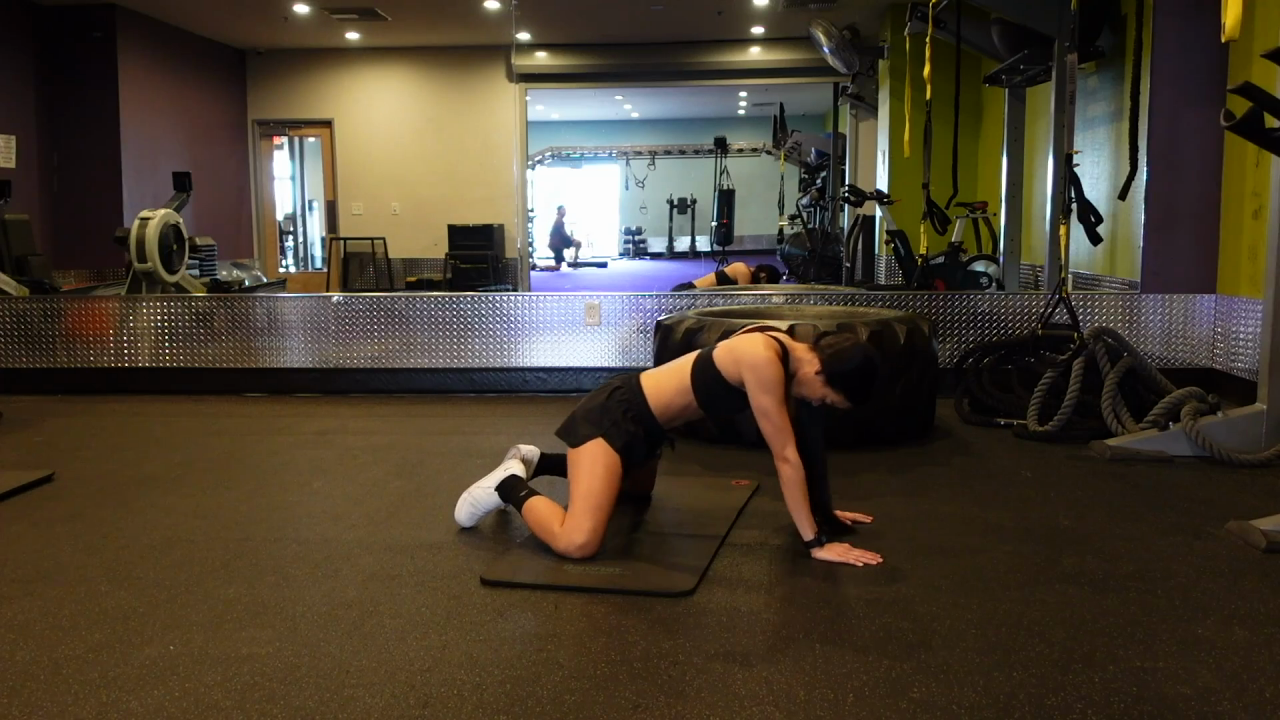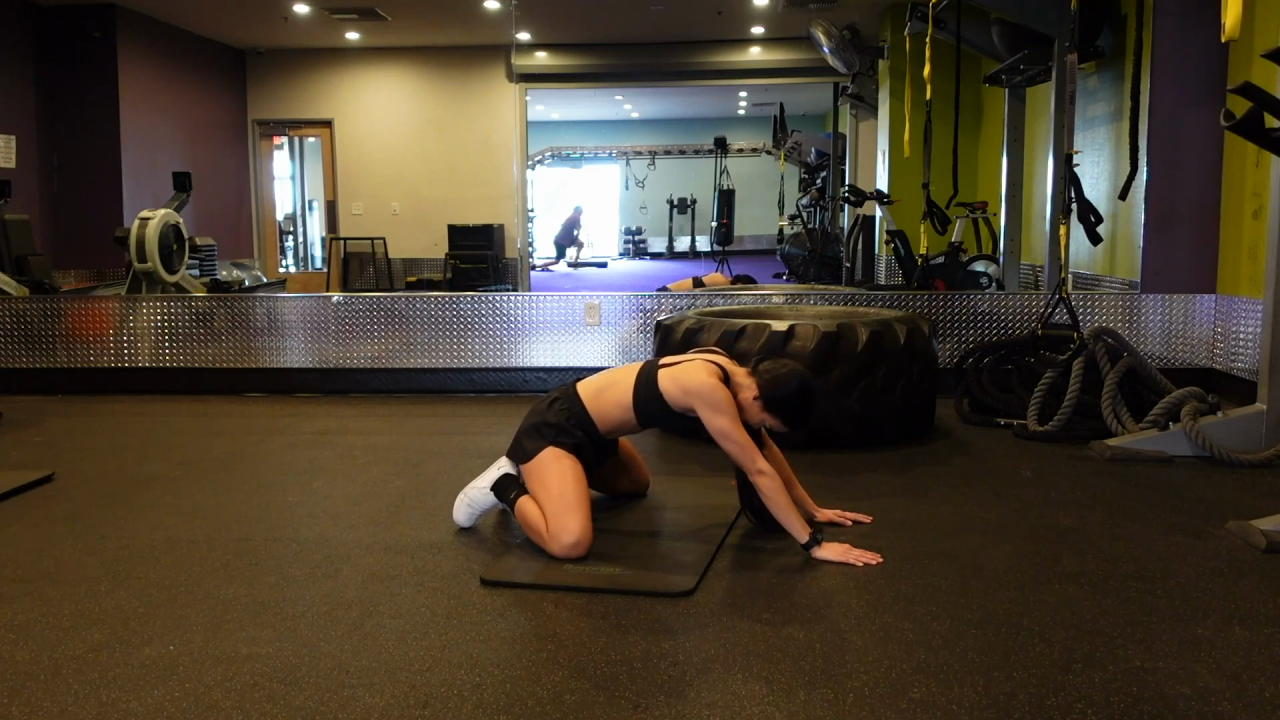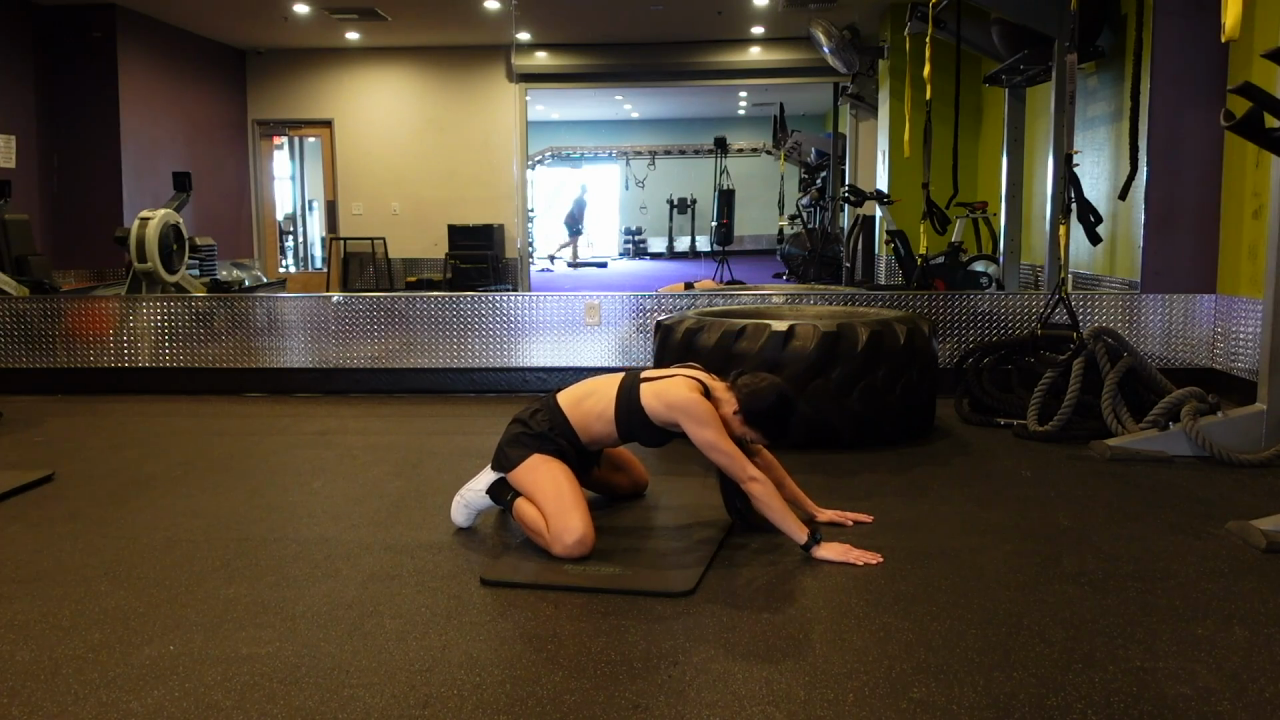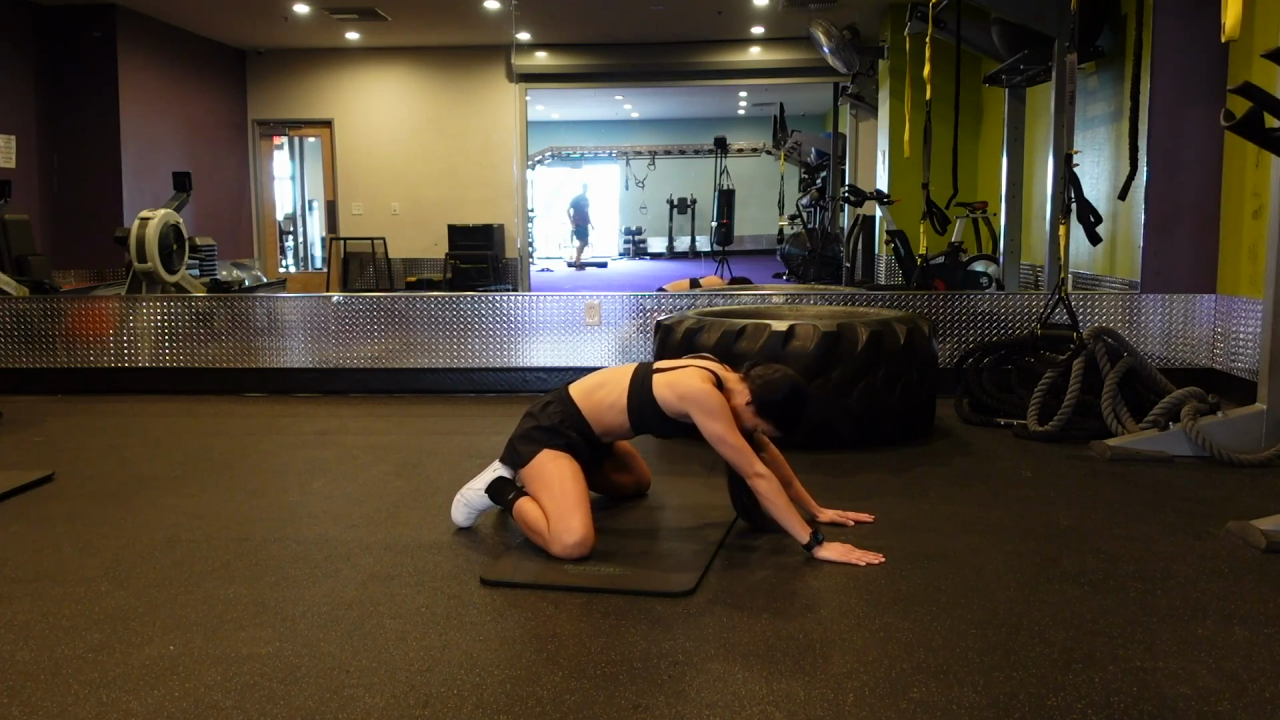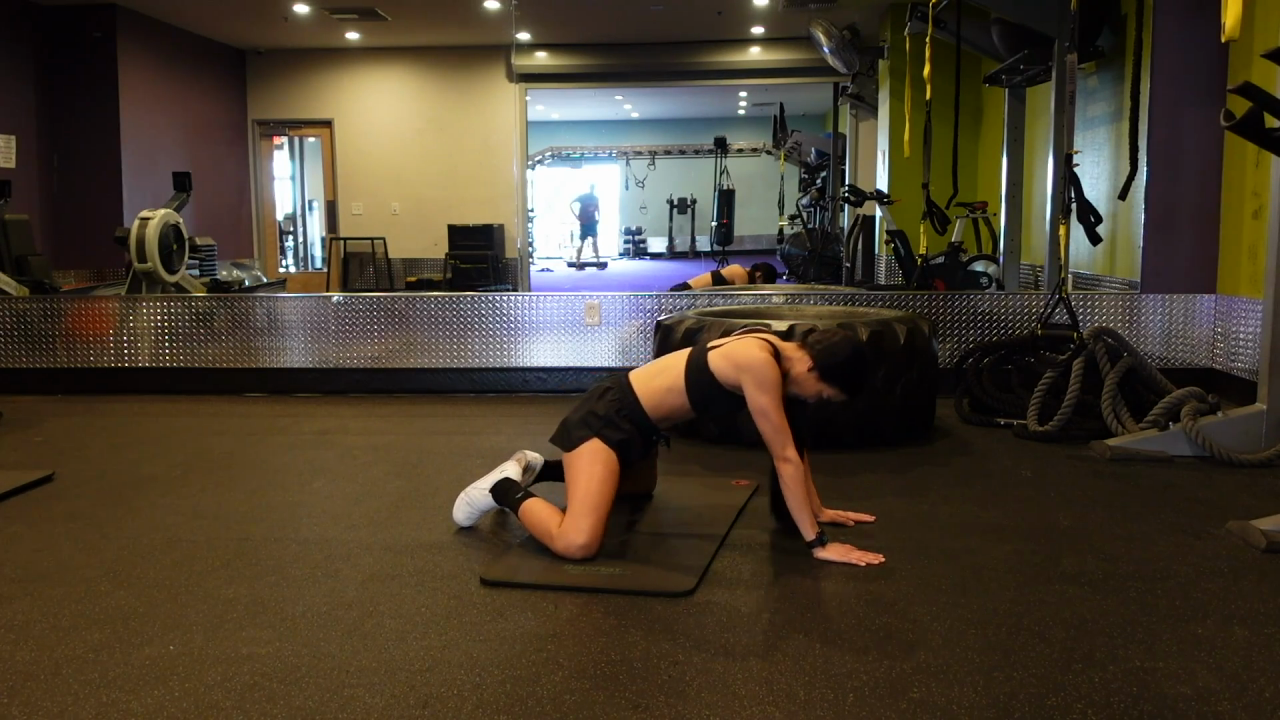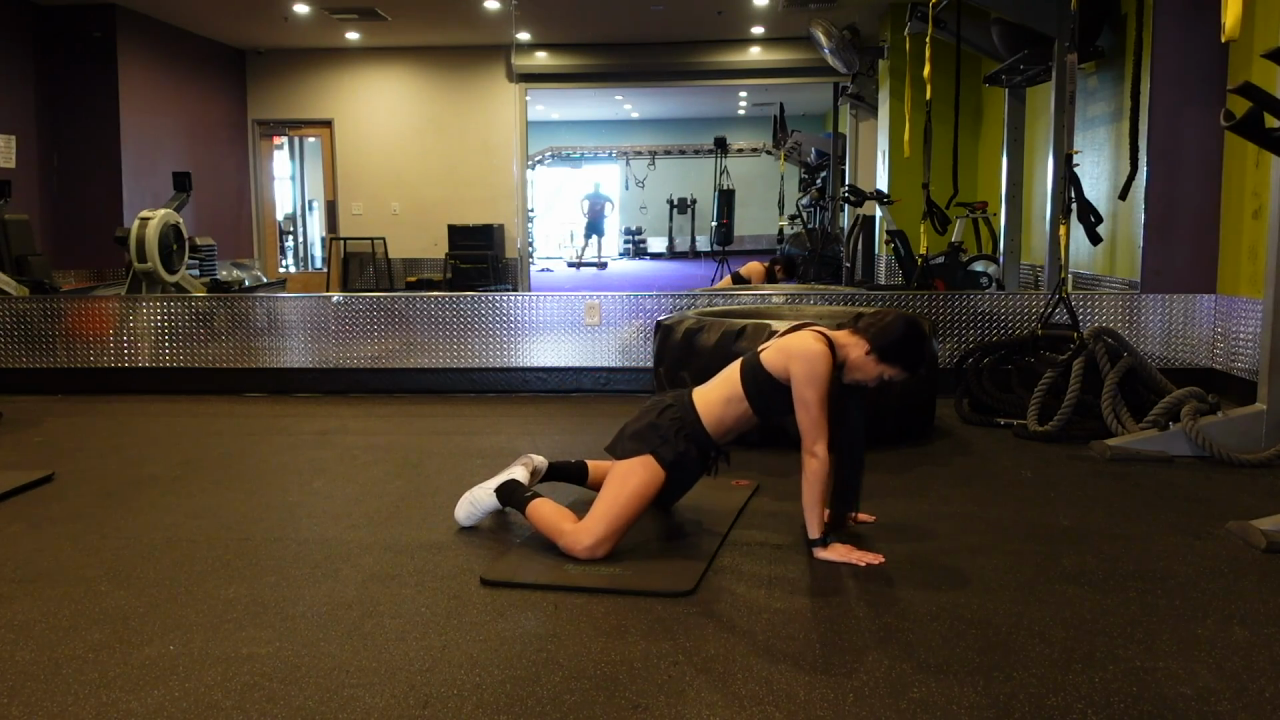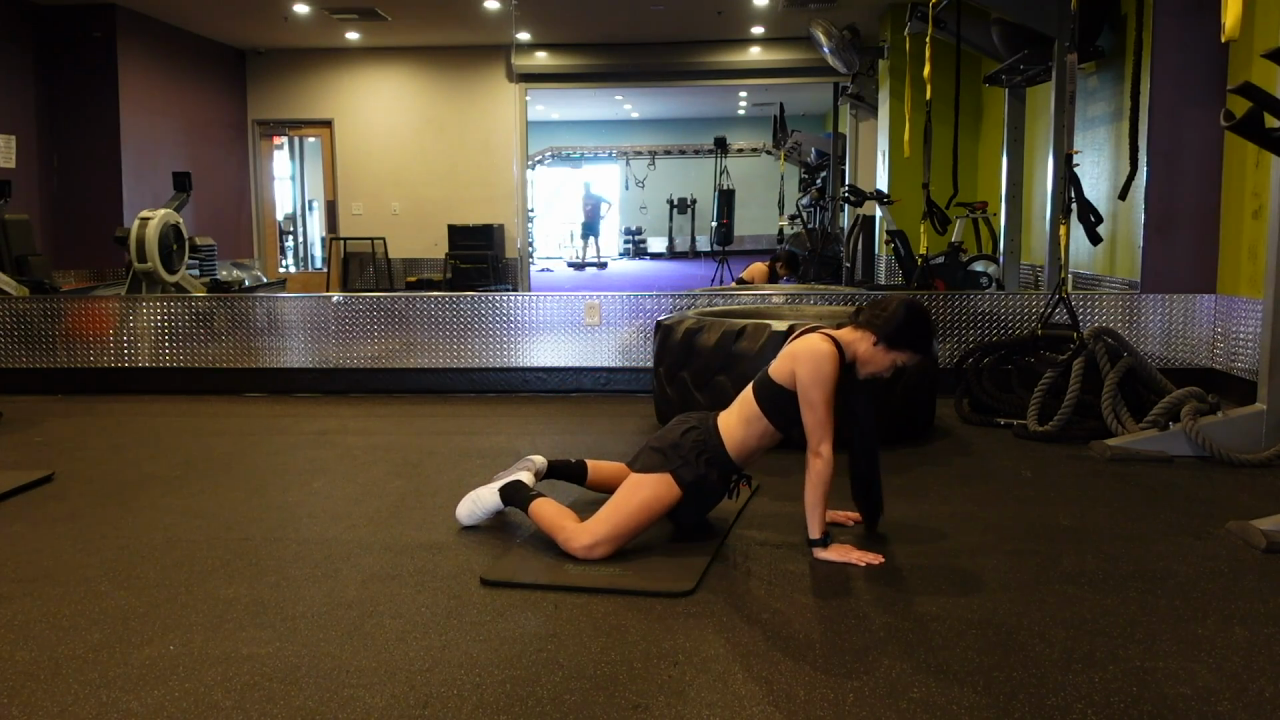
dt=0.5s
person 1, frame 1
left shoulder: (791, 357)
right shoulder: (765, 360)
left elbow: (795, 443)
right elbow: (785, 457)
left wrist: (819, 509)
right wrist: (816, 542)
left hip: (641, 421)
right hip: (615, 417)
left knee: (638, 489)
right knee: (577, 544)
left ankle: (537, 461)
right ankle: (510, 487)
person 1, frame 2
left shoulder: (735, 375)
right shoulder: (708, 388)
left elbow: (768, 452)
right elbow: (759, 471)
left wrist: (813, 510)
right wrist: (812, 543)
left hip: (591, 428)
right hip: (556, 428)
left knee: (636, 486)
right knee: (570, 543)
left ankle: (534, 473)
right ankle: (507, 487)
person 1, frame 3
left shoulder: (714, 389)
right shoulder: (690, 403)
left elbow: (761, 457)
right elbow: (751, 479)
left wrist: (814, 510)
right wrist: (812, 543)
left hip: (573, 436)
right hip: (537, 436)
left knee: (635, 485)
right knee: (574, 542)
left ankle: (545, 479)
right ankle: (503, 489)
person 1, frame 4
left shoulder: (727, 381)
right shoulder: (704, 395)
left elbow: (767, 453)
right elbow: (758, 475)
left wrist: (816, 509)
right wrist: (815, 543)
left hip: (587, 432)
right hip: (550, 430)
left knee: (637, 485)
right knee: (573, 544)
left ankle: (535, 477)
right ankle: (504, 490)
person 1, frame 5
left shoulder: (775, 354)
right shoulder: (759, 364)
left elbow: (794, 446)
right elbow: (785, 458)
left wrist: (816, 510)
right wrist: (817, 542)
left hip: (635, 418)
right hip: (608, 417)
left knee: (641, 488)
right knee: (577, 544)
left ankle: (539, 467)
right ankle: (506, 489)
person 1, frame 6
left shoulder: (823, 346)
right shoulder: (814, 353)
left elbow: (819, 448)
right elbow: (815, 453)
left wrist: (824, 509)
right wrist: (820, 542)
left hip: (683, 431)
right hip: (670, 433)
left knee: (639, 487)
right knee: (587, 545)
left ankle: (542, 470)
right ankle: (512, 491)
person 1, frame 7
left shoulder: (831, 348)
right shoulder: (821, 353)
left elbow: (819, 447)
right elbow: (819, 453)
left wrist: (819, 509)
right wrist: (819, 541)
left hip: (706, 451)
right hip: (693, 453)
left knee: (636, 484)
right knee: (587, 544)
left ankle: (545, 469)
right ankle: (517, 491)
